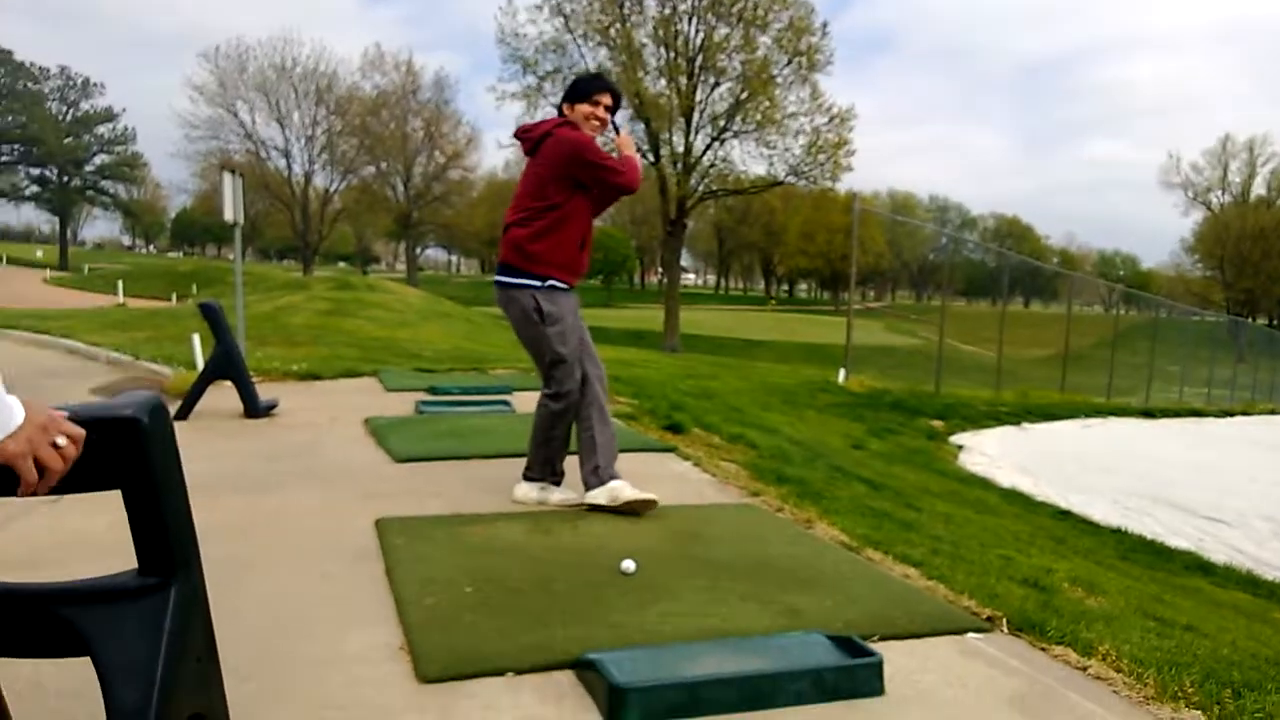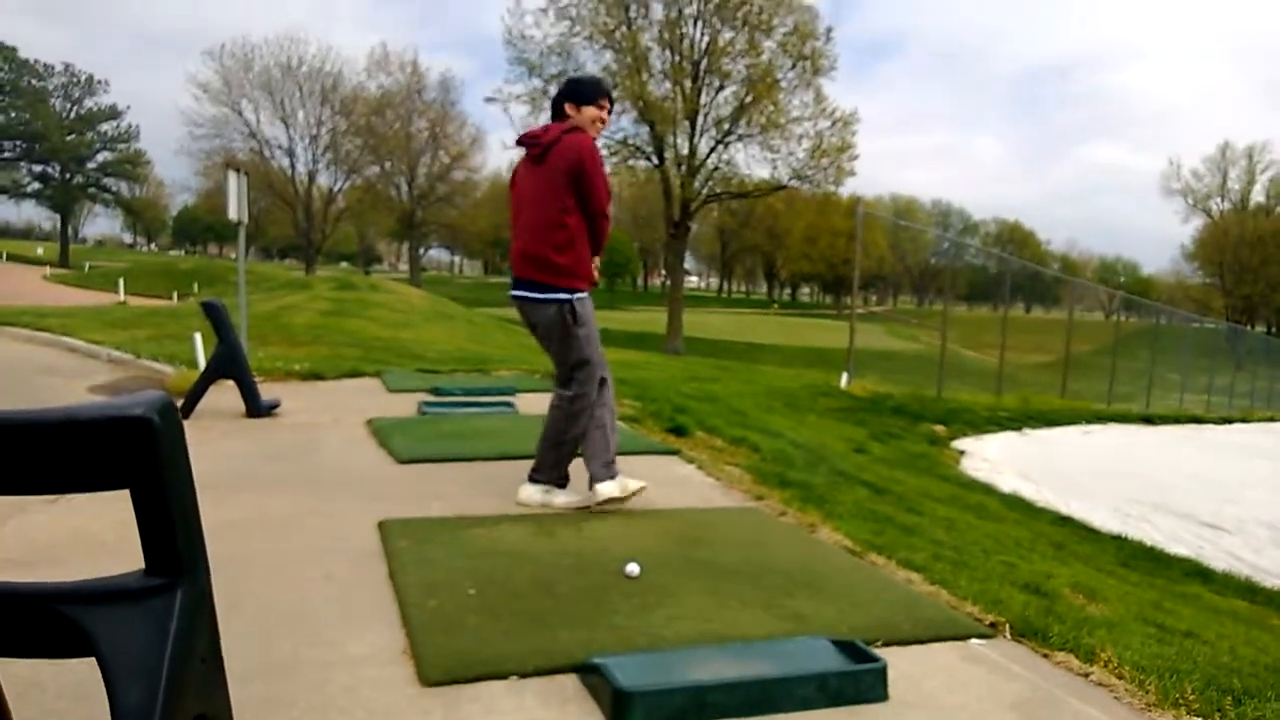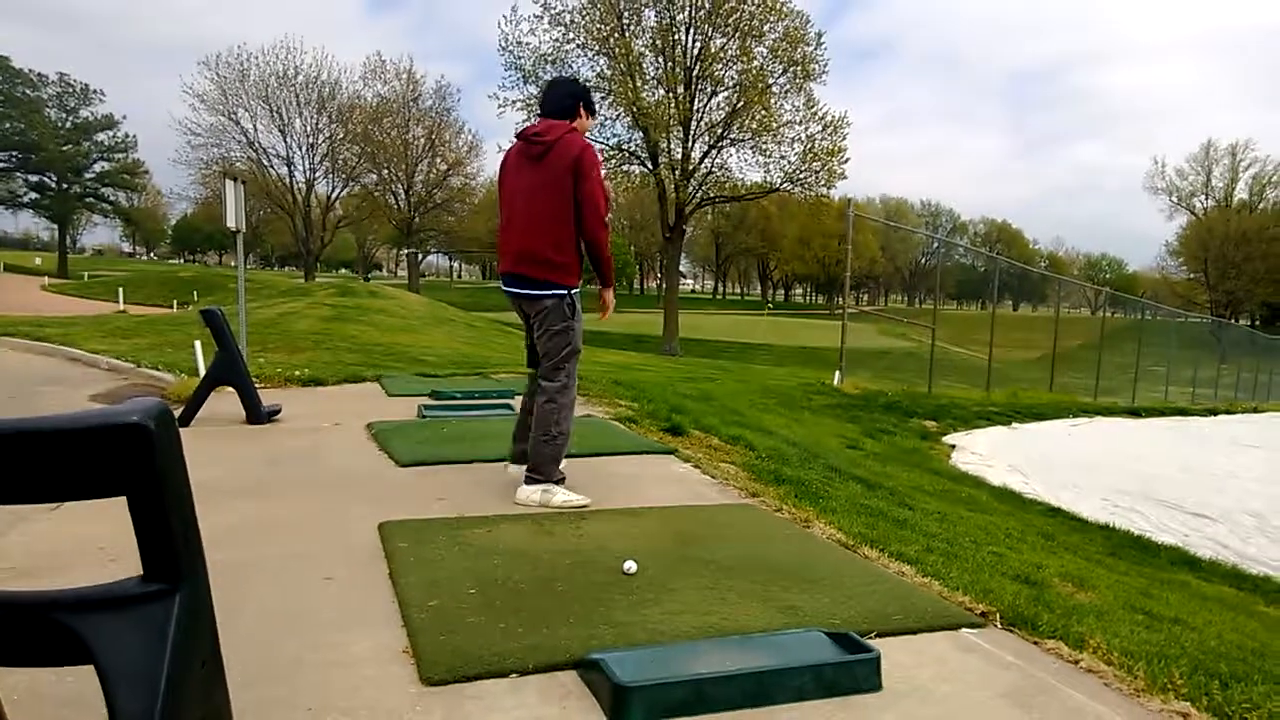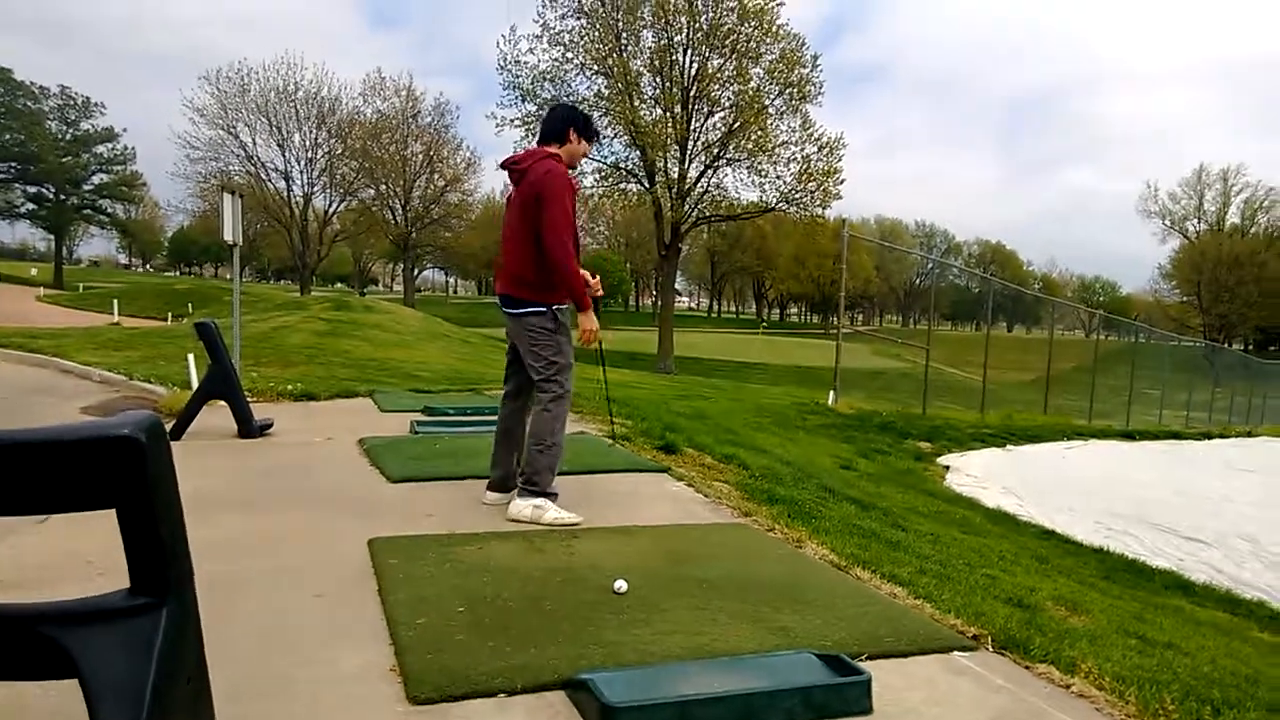
dt=0.4s
person 1, frame 1
left shoulder: (561, 149)
right shoulder: (571, 143)
left elbow: (588, 205)
right elbow: (627, 182)
left wrist: (616, 173)
right wrist: (630, 155)
left hip: (549, 284)
right hip: (532, 283)
left knee: (589, 377)
right knee: (564, 383)
left ankle: (602, 481)
right ankle: (537, 481)
person 1, frame 2
left shoulder: (531, 159)
right shoulder: (580, 149)
right elbow: (597, 218)
left wrist: (581, 258)
right wrist: (591, 257)
left hip: (535, 285)
right hip: (558, 290)
left knee: (596, 378)
right knee: (579, 384)
left ankle: (604, 476)
right ankle: (543, 483)
person 1, frame 3
left shoulder: (514, 153)
right shoulder: (579, 149)
right elbow: (594, 222)
right wrist: (607, 280)
left hip: (515, 278)
right hip: (554, 282)
left knee: (542, 369)
right knee: (559, 379)
left ankle: (525, 454)
right ankle: (540, 481)
person 1, frame 4
left shoulder: (525, 175)
right shoulder: (554, 176)
right elbow: (558, 247)
left wrist: (577, 275)
right wrist: (585, 306)
left hip: (515, 299)
right hip: (539, 304)
left knee: (518, 391)
right knee: (554, 392)
left ankle: (502, 484)
right ankle: (533, 495)
